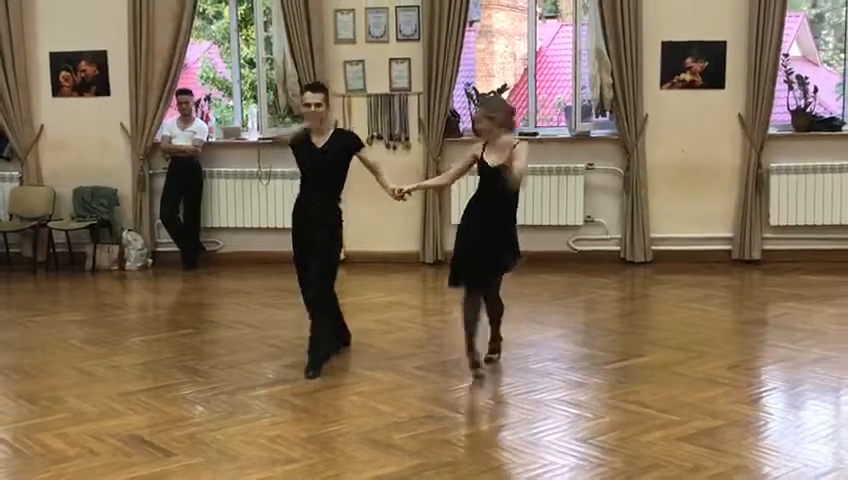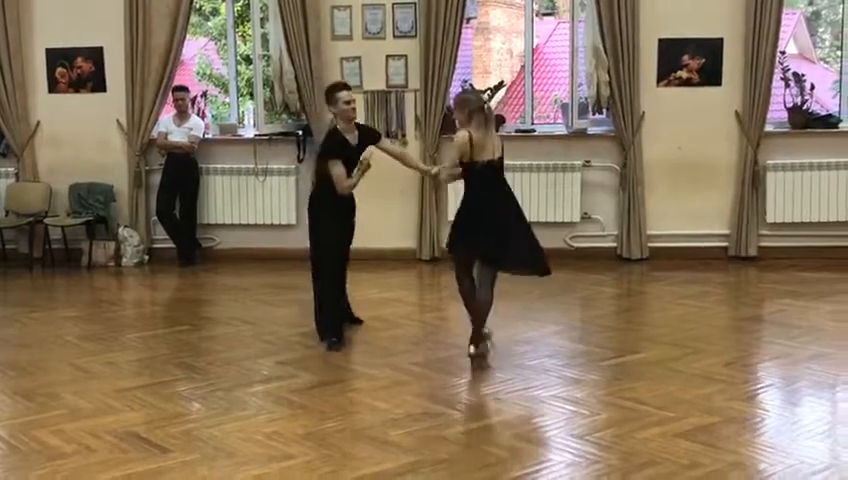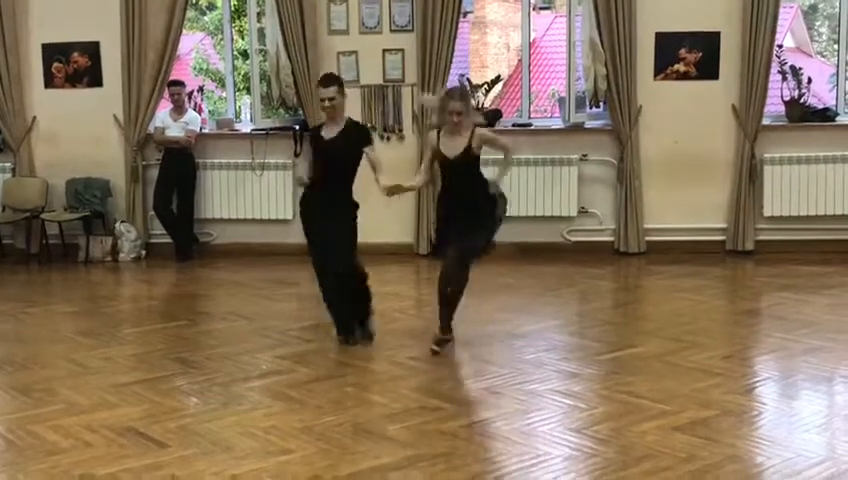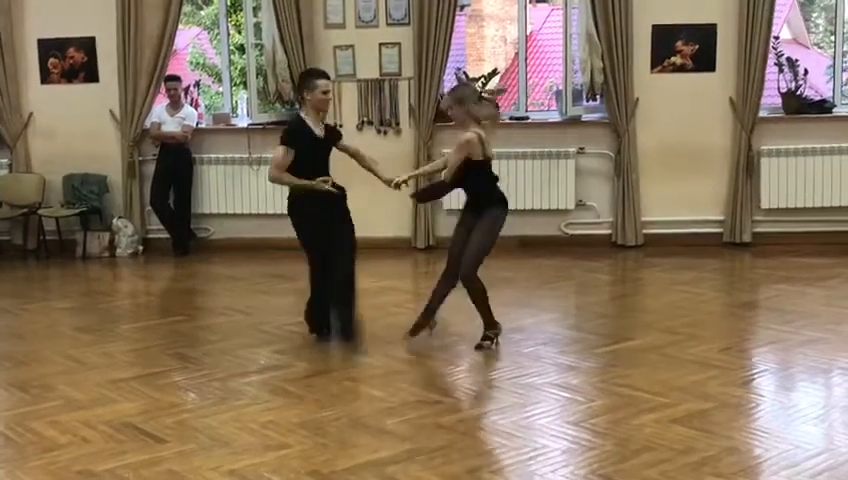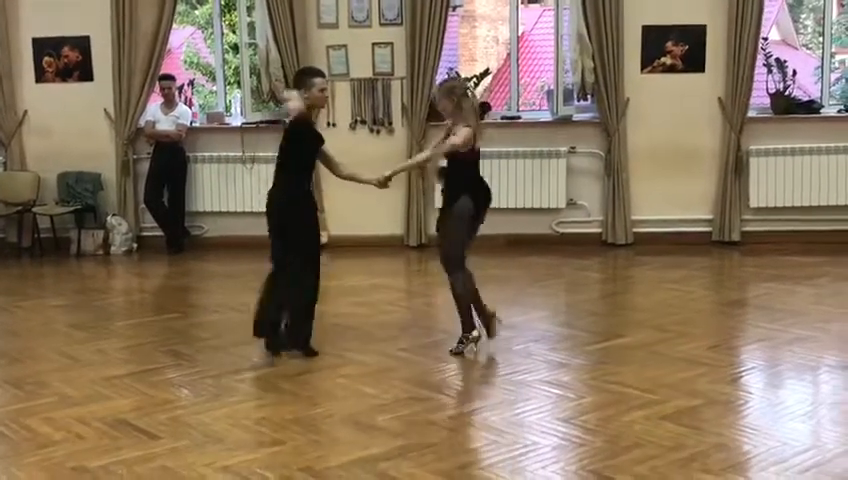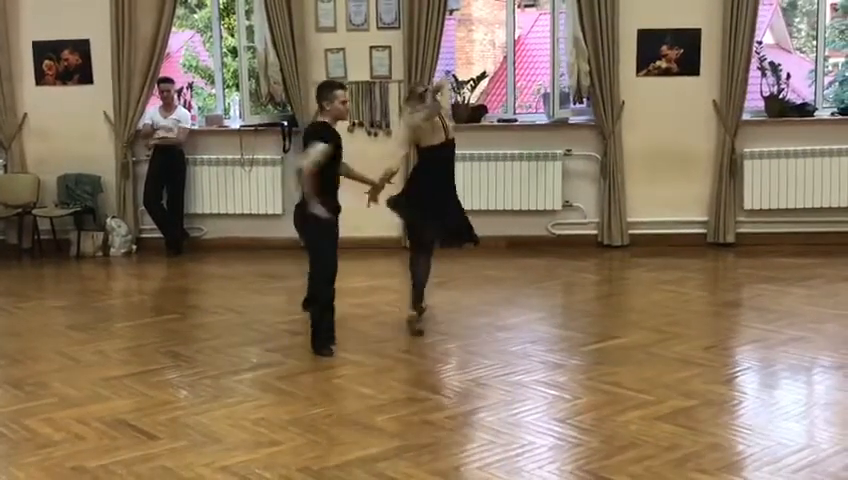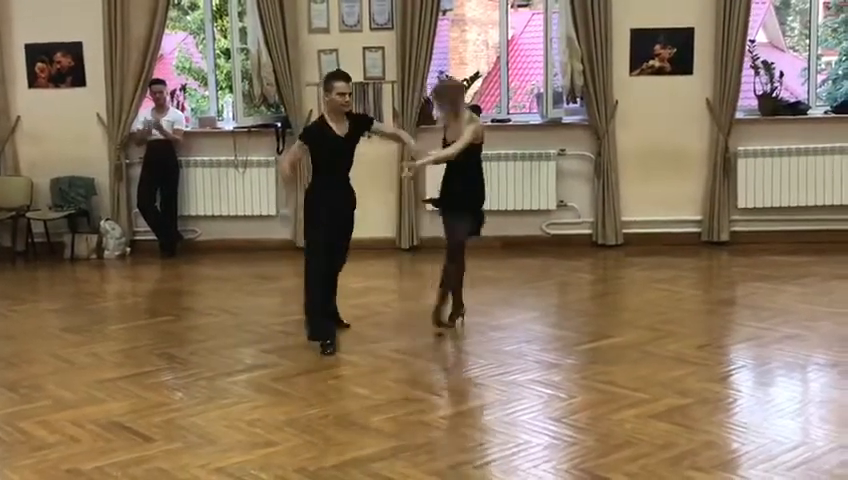
dt=0.7s
person 1, frame 1
left shoulder: (346, 139)
right shoulder: (298, 138)
left elbow: (373, 167)
right elbow: (280, 137)
left wrist: (389, 188)
right wrist: (305, 128)
left hip: (328, 216)
right hip: (303, 215)
left knee: (318, 282)
right knee: (308, 283)
left ankle: (318, 354)
right ankle: (337, 336)
person 1, frame 2
left shoulder: (364, 133)
right shoulder: (332, 142)
left elbow: (397, 153)
right elbow: (343, 187)
left wrist: (425, 169)
right wrist: (362, 169)
left hip: (345, 207)
right hip: (325, 209)
left knee: (340, 261)
right knee: (326, 265)
left ankle: (342, 312)
right ankle: (331, 331)
person 1, frame 3
left shoulder: (356, 131)
right shoulder: (314, 132)
left elbow: (374, 161)
left wrist: (381, 180)
right wrist: (304, 174)
left hip: (342, 208)
right hip: (312, 206)
left knee: (344, 268)
right knee: (324, 269)
left ankle: (360, 320)
right ankle: (346, 326)
person 1, frame 4
left shoulder: (329, 131)
right shoulder: (294, 130)
left elbow: (354, 154)
right elbow: (275, 174)
left wrist: (382, 177)
right wrist: (311, 184)
left hip: (331, 201)
right hip: (304, 205)
left knee: (342, 261)
right knee: (323, 265)
left ankle: (345, 323)
right ankle: (320, 322)
person 1, frame 5
left shoulder: (312, 131)
right shoulder: (298, 122)
left elbow: (334, 166)
right elbow: (293, 111)
left wrist: (368, 180)
right wrist: (294, 103)
left hip: (299, 202)
right hip: (287, 202)
left knee: (301, 265)
right knee: (296, 266)
person 1, frame 6
left shoulder: (322, 130)
right shoulder: (323, 133)
left elbow: (339, 167)
right elbow: (307, 166)
left wrist: (373, 182)
right wrist: (312, 202)
left hip: (325, 209)
right hip: (314, 212)
left knee: (324, 264)
right knee: (324, 267)
left ankle: (313, 303)
right ankle: (322, 338)
person 1, frame 7
left shoulder: (357, 121)
right shoulder: (316, 130)
left elbow: (392, 131)
right elbow: (288, 162)
left wrist: (409, 142)
left hip: (344, 196)
right hip: (320, 200)
left knee: (334, 259)
right knee: (319, 263)
left ankle: (328, 315)
right ankle: (321, 330)
person 2, frame 1
left shoulder: (518, 148)
right shoulder: (480, 149)
left elbow: (517, 182)
right elbow: (449, 177)
left wrist: (511, 146)
right wrist: (414, 186)
left hip: (501, 226)
right hip: (476, 223)
left knee: (489, 288)
right knee: (474, 287)
left ankle: (495, 340)
right ankle: (471, 352)
person 2, frame 2
left shoulder: (463, 137)
right shoulder: (493, 137)
left elbow: (446, 176)
left wrist: (455, 170)
right wrist: (463, 169)
left hip: (477, 212)
right hip: (503, 211)
left knee: (463, 270)
right knee: (486, 276)
left ankle: (478, 334)
right ankle: (478, 335)
person 2, frame 3
left shoulder: (480, 134)
right shoulder: (435, 138)
left elbow: (507, 150)
right elbow: (423, 177)
left wrist: (497, 180)
right wrist: (401, 188)
left hip: (478, 207)
right hip: (452, 207)
left knee: (460, 266)
right knee: (450, 268)
left ankle: (447, 325)
right ankle: (445, 328)
person 2, frame 4
left shoulder: (468, 138)
right shoulder: (475, 133)
left elbow: (447, 176)
right elbow: (445, 162)
left wrist: (449, 170)
right wrist: (410, 175)
left hip: (490, 208)
right hip: (474, 204)
left knee: (466, 270)
right knee: (453, 264)
left ankle: (491, 327)
right ankle: (428, 315)
person 2, frame 5
left shoulder: (467, 130)
right shoulder: (452, 126)
left elbow: (441, 151)
right elbow: (431, 155)
right wrist: (395, 171)
left hip: (467, 198)
right hip: (459, 197)
left knee: (454, 261)
right knee: (454, 261)
left ankle: (468, 330)
right ankle: (483, 315)
person 2, frame 6
left shoulder: (415, 126)
right shoulder: (444, 115)
left elbow: (396, 167)
right elbow: (444, 84)
left hip: (422, 190)
right hip: (443, 192)
left knee: (419, 248)
right knee: (424, 250)
left ankle: (417, 306)
right ankle: (415, 308)
person 2, frame 7
left shoulder: (473, 124)
right shoulder: (451, 122)
left elbow: (453, 152)
right elbow: (447, 154)
left wrist: (421, 163)
right wrist: (429, 158)
left hip: (469, 192)
right hip: (451, 189)
left knee: (455, 246)
right knee: (455, 246)
left ankle: (450, 305)
right ankle: (455, 306)
person 3, frame 1
left shoulder: (201, 126)
right shoulder: (169, 124)
left elbow: (195, 151)
right elbow: (163, 147)
left wrist: (173, 149)
right wrist: (183, 148)
left hip: (192, 169)
right hip: (174, 169)
left knee: (191, 214)
right knee: (166, 213)
left ankle: (191, 255)
right ankle: (191, 247)
person 3, frame 2
left shoulder: (197, 122)
right shoulder: (165, 120)
left elbow: (191, 148)
right elbow: (159, 143)
left wrist: (169, 145)
right wrist: (180, 144)
left hip: (188, 166)
right hip: (171, 165)
left knee: (188, 211)
right knee: (162, 209)
left ankle: (187, 251)
right ankle: (187, 244)
person 3, frame 3
left shoulder: (193, 117)
right shoulder: (161, 115)
left elbow: (188, 142)
right elbow: (156, 138)
left wrist: (167, 140)
right wrist: (178, 139)
left hip: (185, 161)
right hip: (168, 160)
left knee: (185, 205)
right knee: (160, 204)
left ankle: (184, 246)
right ankle: (185, 239)
person 3, frame 4
left shoulder: (190, 112)
right shoulder: (158, 110)
left elbow: (184, 138)
right elbow: (153, 134)
left wrist: (163, 136)
right wrist: (174, 134)
left hip: (181, 156)
right hip: (164, 156)
left knee: (182, 200)
right knee: (157, 200)
left ankle: (181, 241)
right ankle: (183, 234)
person 3, frame 5
left shoulder: (184, 110)
right shoulder: (153, 108)
left elbow: (179, 136)
right elbow: (147, 132)
left wrist: (157, 135)
right wrist: (168, 132)
left hip: (176, 155)
right hip: (158, 154)
left knee: (176, 198)
right knee: (150, 198)
left ankle: (175, 239)
right ankle: (177, 232)
person 3, frame 6
left shoulder: (183, 114)
right shoulder: (151, 112)
left elbow: (180, 139)
right elbow: (143, 134)
left wrist: (156, 140)
right wrist: (158, 128)
left hip: (175, 157)
right hip: (157, 157)
left knee: (175, 200)
right knee: (150, 200)
left ankle: (174, 240)
right ankle: (176, 234)
person 3, frame 7
left shoulder: (176, 115)
right shoulder: (144, 114)
left elbow: (178, 140)
right elbow: (137, 140)
left wrist: (162, 131)
right wrist: (148, 131)
left hip: (168, 158)
right hip: (150, 158)
left knee: (168, 202)
right knee: (144, 202)
left ankle: (169, 242)
right ankle: (170, 236)
